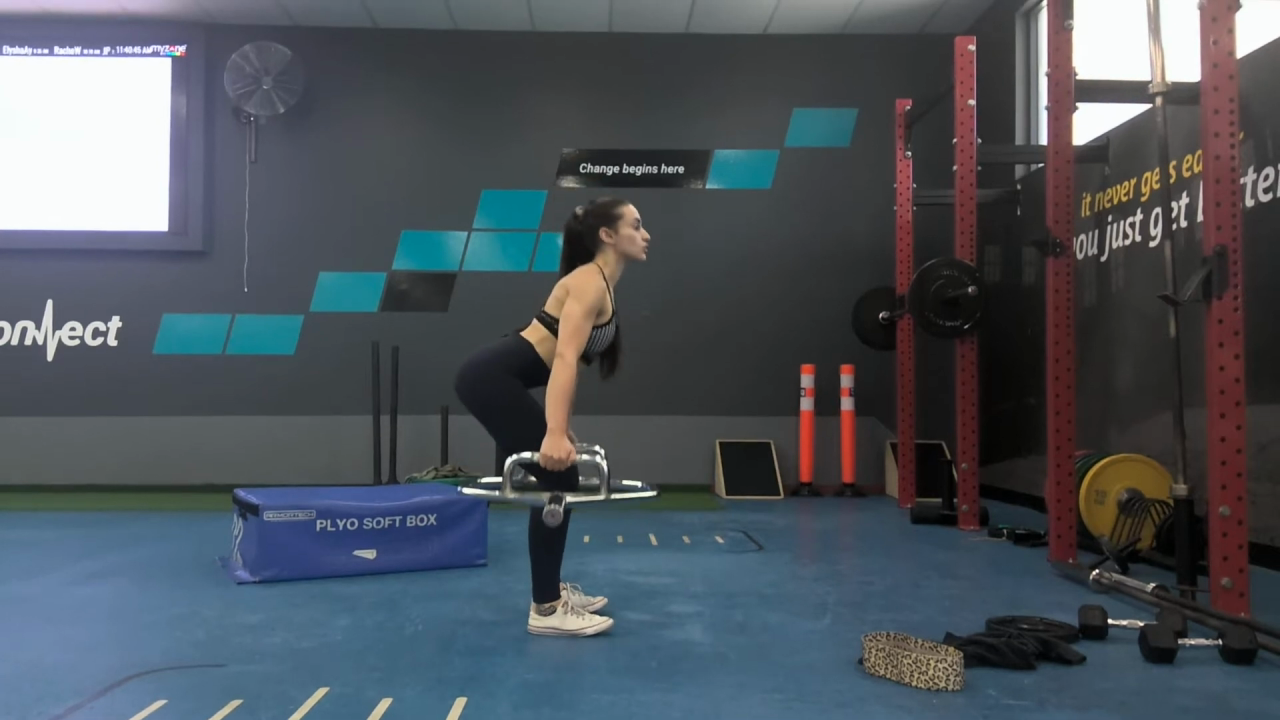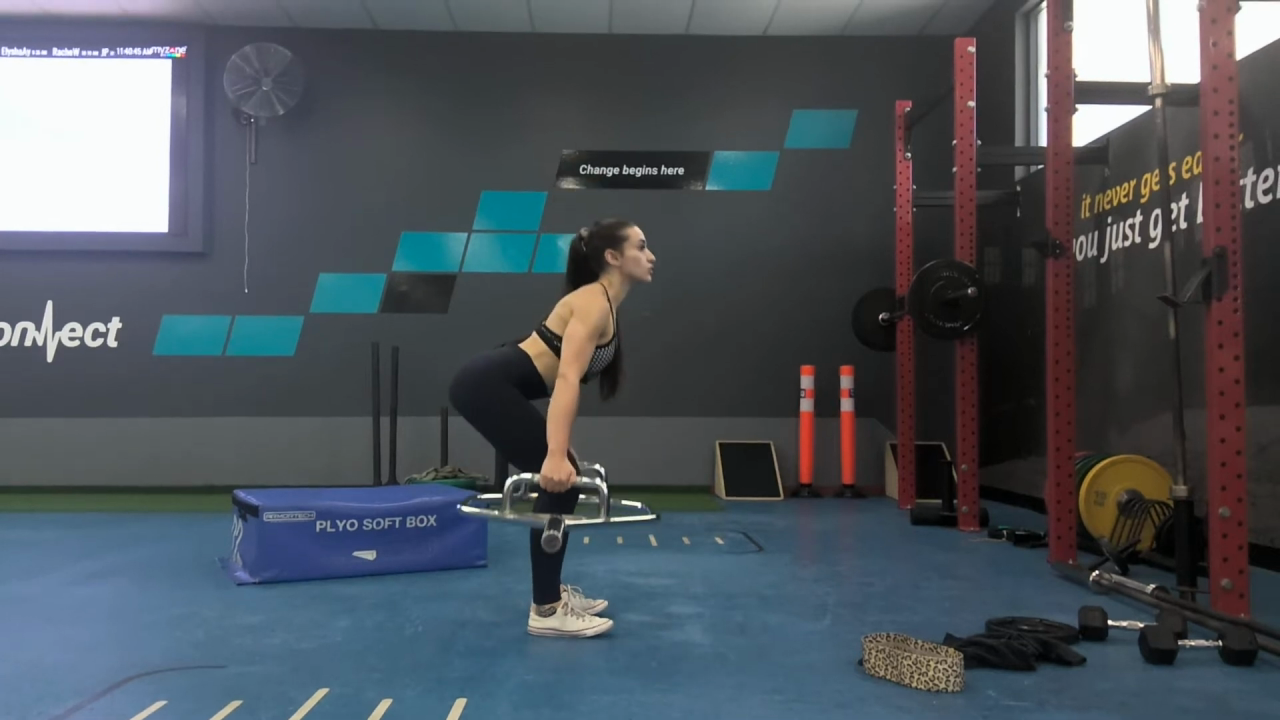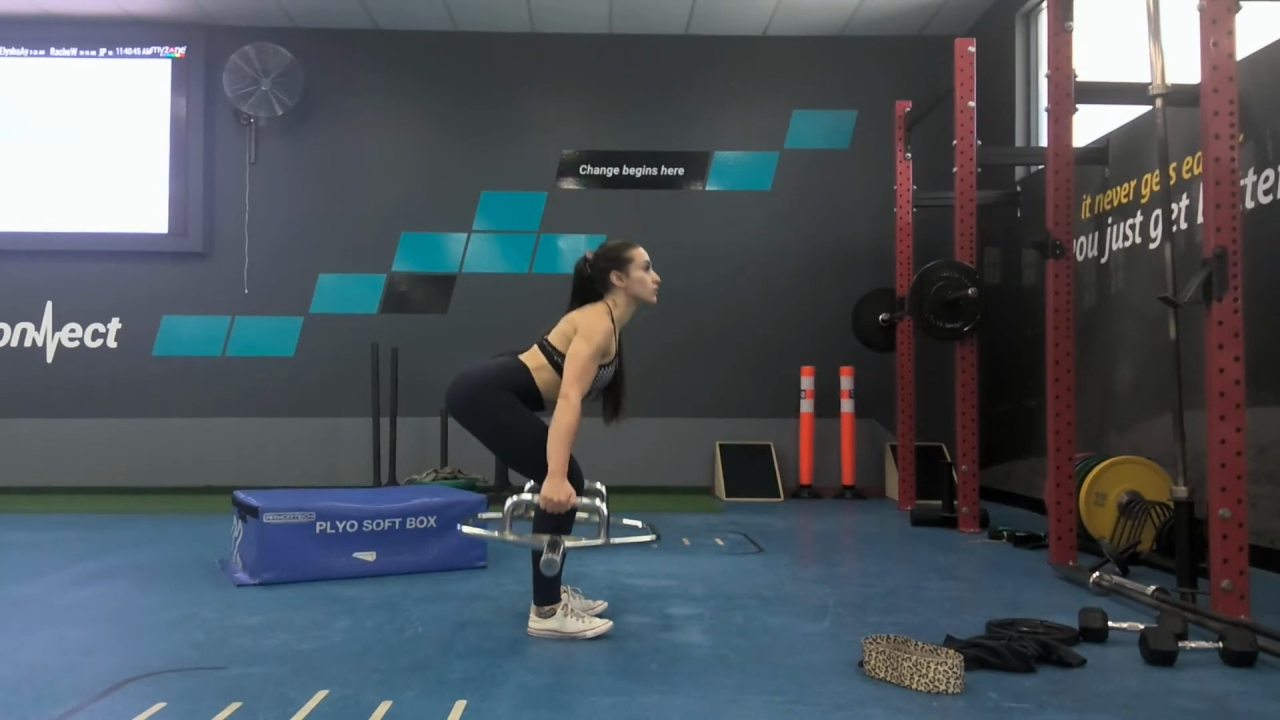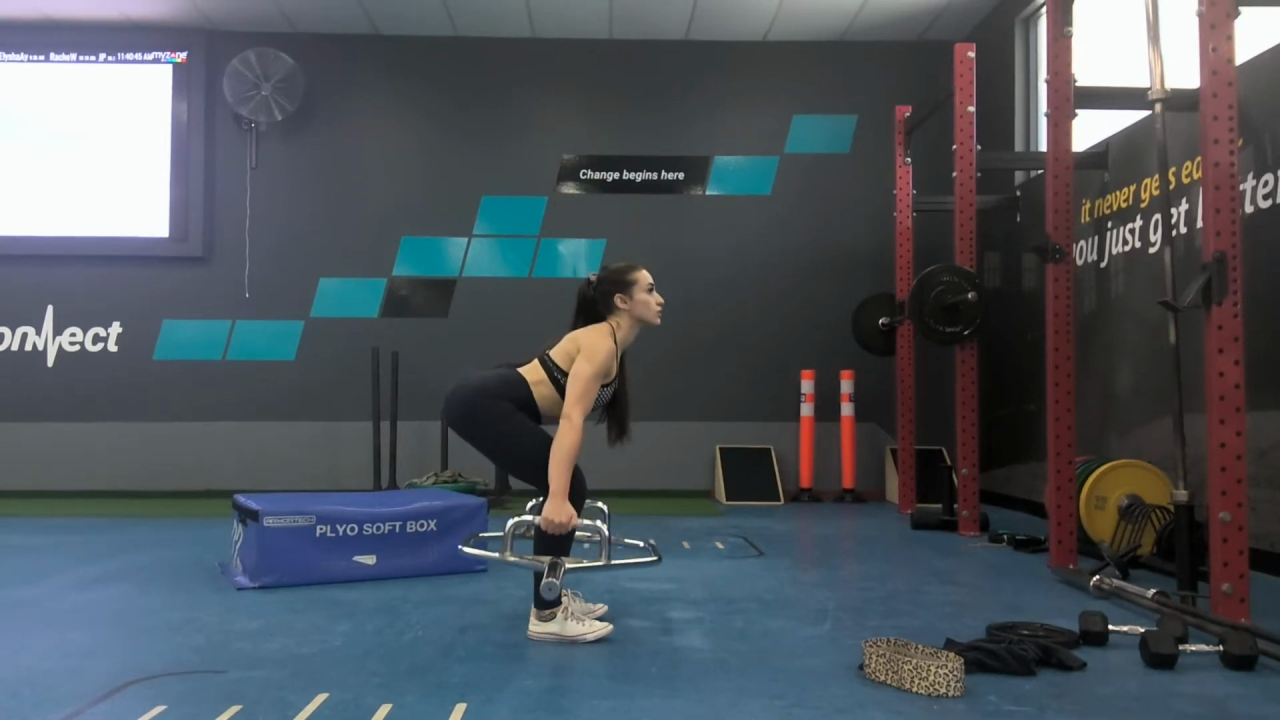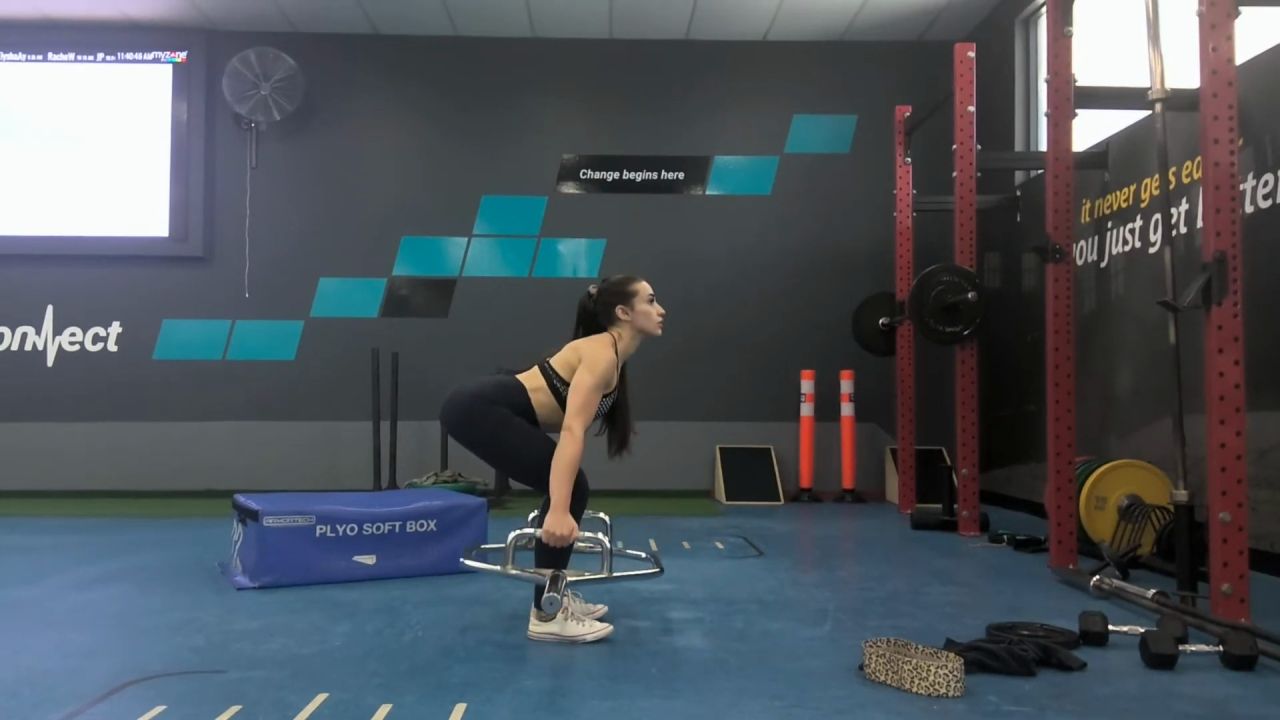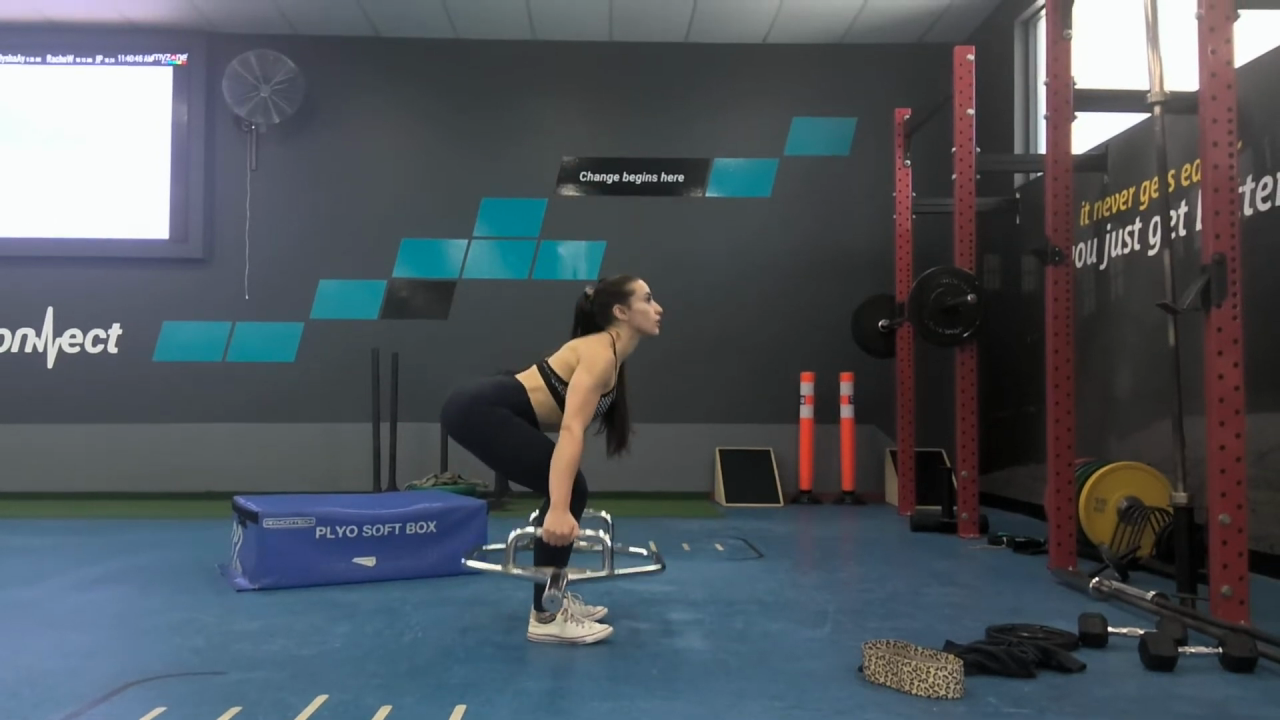
dt=0.2s
person 1, frame 1
left shoulder: (600, 285)
right shoulder: (591, 282)
left elbow: (567, 359)
right elbow: (564, 358)
left wrist: (561, 427)
right wrist: (554, 434)
left hip: (494, 378)
right hip: (491, 380)
left knee: (560, 474)
right knee: (557, 476)
left ankle: (551, 589)
right ankle: (546, 610)
person 1, frame 2
left shoulder: (602, 305)
right shoulder: (595, 303)
left elbow: (566, 379)
right elbow: (566, 380)
left wrist: (559, 450)
right wrist: (556, 456)
left hip: (490, 384)
right hip: (486, 386)
left knee: (563, 480)
right knee: (560, 481)
left ankle: (552, 590)
right ankle: (547, 610)
person 1, frame 3
left shoulder: (605, 325)
right shoulder: (598, 323)
left elbow: (568, 397)
right elbow: (568, 400)
left wrist: (559, 470)
right wrist: (555, 478)
left hip: (486, 392)
right hip: (482, 395)
left knee: (566, 480)
right knee: (564, 487)
left ankle: (551, 590)
right ankle: (547, 611)
person 1, frame 4
left shoulder: (609, 345)
right shoulder: (601, 343)
left elbow: (569, 417)
right elbow: (571, 420)
left wrist: (562, 491)
right wrist: (557, 498)
left hip: (484, 402)
right hip: (480, 405)
left knee: (568, 486)
right knee: (568, 489)
left ankle: (552, 595)
right ankle: (547, 615)
person 1, frame 5
left shoulder: (611, 356)
right shoulder: (603, 354)
left elbow: (572, 427)
right elbow: (573, 432)
left wrist: (564, 503)
right wrist: (559, 510)
left hip: (483, 408)
right hip: (477, 411)
left knee: (570, 488)
right knee: (570, 493)
right ankle: (547, 614)
person 1, frame 6
left shoulder: (608, 355)
right shoulder: (600, 354)
left elbow: (571, 428)
right elbow: (571, 432)
left wrist: (564, 499)
right wrist: (558, 509)
left hip: (484, 410)
right hip: (478, 413)
left knee: (569, 493)
right knee: (568, 499)
right ankle: (546, 617)
